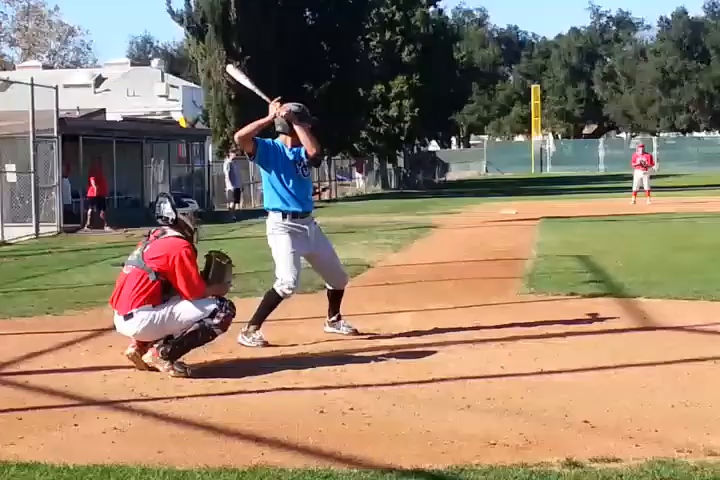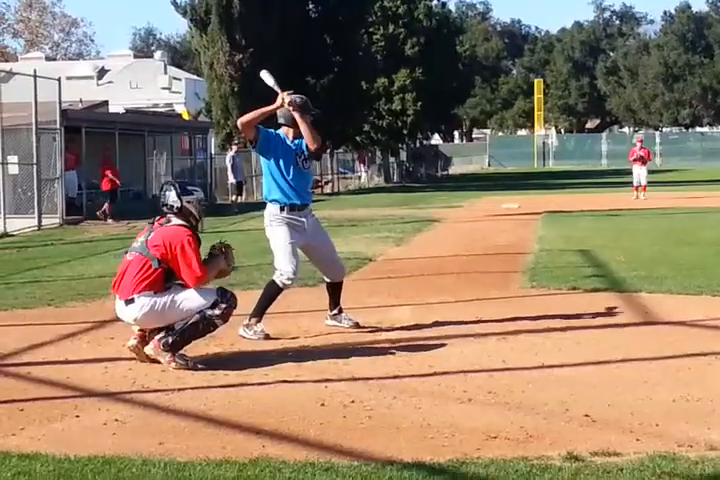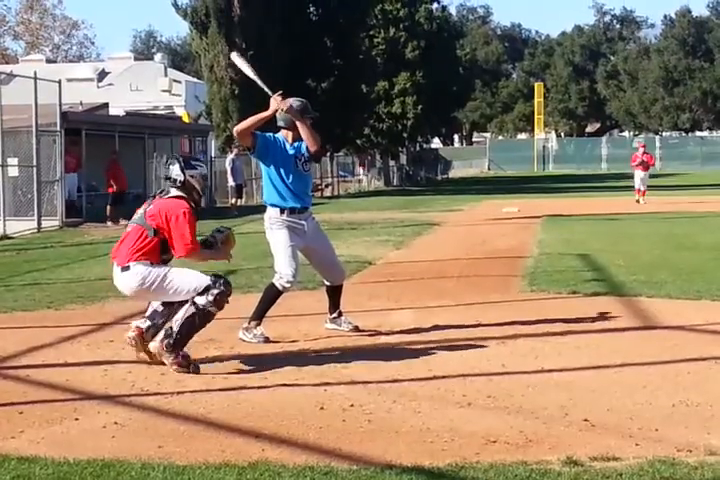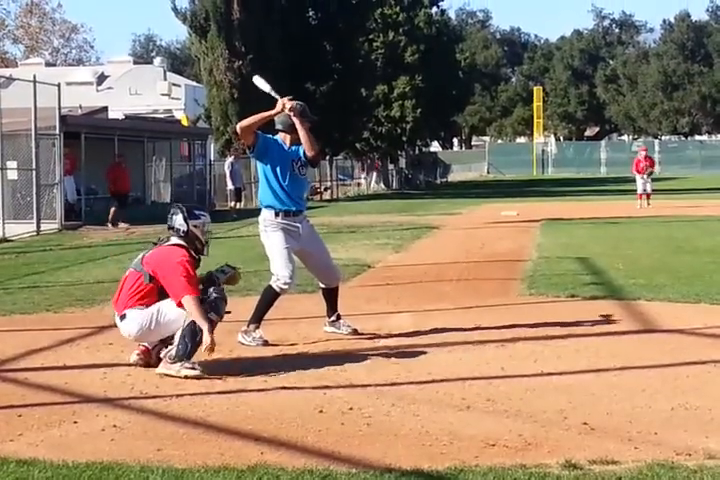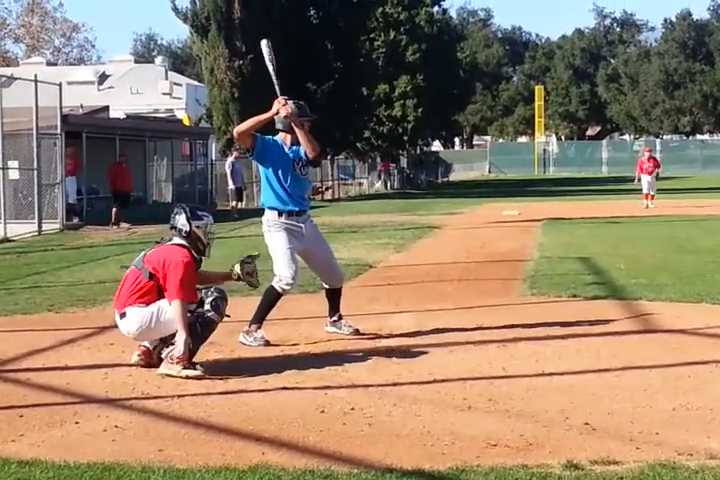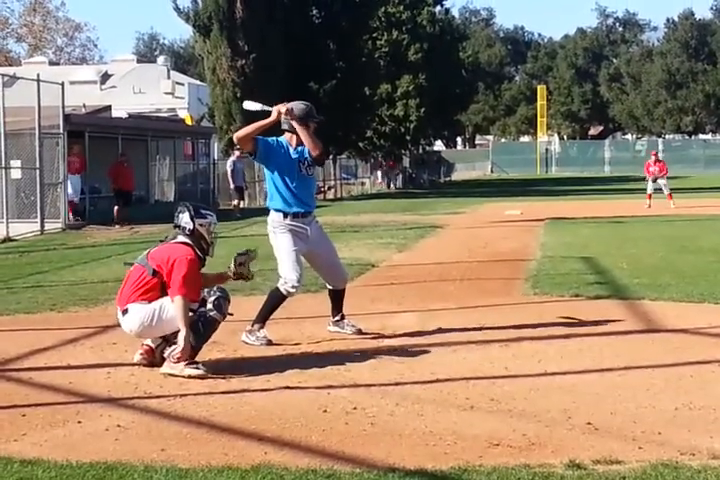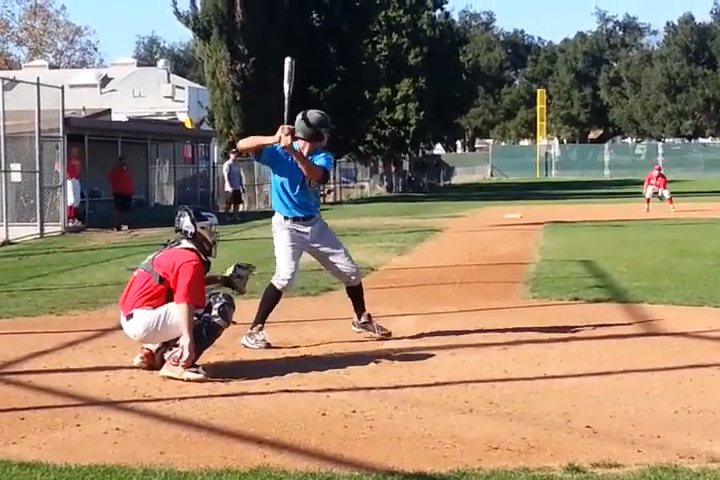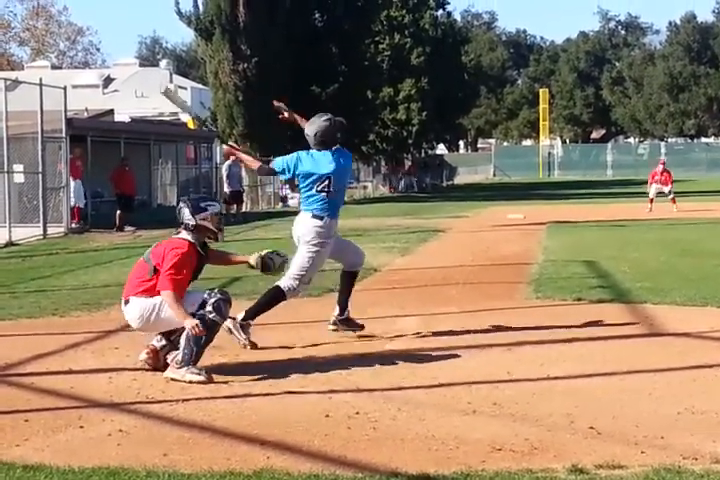
dt=0.5s
person 1, frame 1
left shoulder: (303, 152)
right shoulder: (268, 149)
left elbow: (315, 151)
right elbow: (239, 138)
left wrist: (293, 119)
right wrist: (269, 118)
left hip: (308, 224)
right hip: (282, 225)
left knee: (338, 276)
right knee: (287, 283)
left ankle: (334, 319)
right ankle: (250, 330)
person 1, frame 2
left shoulder: (303, 144)
right shoulder: (270, 139)
left elbow: (315, 145)
right elbow: (242, 123)
left wrist: (295, 111)
right wrist: (275, 106)
left hip: (306, 216)
right hip: (280, 217)
left knee: (335, 268)
right knee: (286, 273)
left ankle: (334, 313)
right ankle: (251, 323)
person 1, frame 3
left shoulder: (304, 147)
right shoulder: (268, 143)
left elbow: (316, 148)
right elbow: (238, 132)
left wrist: (294, 115)
right wrist: (270, 112)
left hip: (306, 219)
right hip: (280, 220)
left knee: (335, 271)
right knee: (286, 276)
left ankle: (334, 316)
right ankle: (251, 326)
person 1, frame 4
left shoulder: (300, 151)
right shoulder: (267, 145)
left elbow: (314, 153)
right elbow: (242, 128)
left wrist: (296, 117)
right wrist: (275, 111)
left hip: (300, 221)
right hip: (275, 222)
left knee: (330, 273)
right knee: (283, 278)
left ankle: (332, 319)
right ankle: (250, 329)
person 1, frame 5
left shoulder: (302, 149)
right shoulder: (267, 146)
left elbow: (315, 154)
right elbow: (239, 133)
left wrist: (294, 121)
right wrist: (271, 113)
left hip: (304, 221)
right hip: (278, 222)
left knee: (333, 274)
right knee: (286, 278)
left ankle: (334, 319)
right ankle: (252, 329)
person 1, frame 6
left shoulder: (308, 150)
right shoulder: (271, 147)
left elbow: (319, 152)
right elbow: (239, 138)
left wrist: (295, 120)
right wrist: (272, 119)
left hip: (310, 223)
right hip: (283, 224)
left knee: (338, 275)
right knee: (291, 280)
left ankle: (336, 319)
right ankle: (254, 328)
person 1, frame 7
left shoulder: (321, 156)
right shoulder: (277, 150)
left elbow: (316, 175)
right elbow: (241, 146)
left wrist: (296, 154)
right wrist: (274, 140)
left hip: (315, 224)
right hip: (288, 226)
left knee: (350, 271)
right knee: (285, 276)
left ankle: (362, 319)
right ankle: (254, 330)
person 1, frame 8
left shoulder: (300, 159)
right shoulder: (344, 159)
left elbow: (263, 169)
right elbow: (335, 145)
left wrist: (238, 153)
right wrist: (296, 118)
left hip: (307, 224)
right hip: (321, 229)
left knee: (355, 258)
right knee: (291, 282)
left ankle: (342, 316)
right ankle: (243, 321)
person 2, frame 1
left shoulder: (152, 239)
right shoulder: (180, 246)
right elbow: (196, 293)
left wrist: (208, 282)
right wrist: (220, 288)
left hip: (123, 318)
right hip: (142, 320)
left knee: (180, 300)
right knee: (223, 310)
left ankle: (142, 345)
right ankle: (163, 353)
person 2, frame 2
left shoulder: (156, 227)
right shoulder: (182, 234)
right elbow: (198, 279)
left wrist: (209, 266)
right wrist: (217, 264)
left hip: (125, 304)
right hip: (142, 306)
left knee: (182, 290)
right knee: (225, 300)
left ankle: (144, 336)
right ankle: (165, 345)
person 2, frame 3
left shoulder: (161, 201)
right shoulder: (181, 207)
right elbow: (189, 252)
left wrist: (207, 244)
right wrist: (217, 253)
left hip: (125, 271)
right hip: (139, 273)
left knee: (178, 288)
right knee: (218, 288)
left ankle: (143, 331)
right ankle: (168, 347)
person 2, frame 4
left shoulder: (167, 248)
right shoulder: (178, 256)
left elbow: (179, 284)
right elbow: (188, 297)
left wrist: (208, 279)
right wrist: (207, 329)
left hip: (129, 316)
right hip: (138, 321)
right knee: (214, 298)
left ankle: (149, 351)
right ankle: (175, 361)
person 2, frame 5
left shoulder: (169, 248)
right shoulder: (181, 257)
left elbow: (195, 277)
right elbow: (178, 299)
left wrist: (233, 275)
right wrist: (184, 337)
left hip: (128, 316)
right hip: (138, 319)
left knee: (195, 298)
right knee: (214, 299)
left ankle: (151, 350)
right ankle: (175, 361)
person 2, frame 6
left shoulder: (171, 247)
right shoulder: (185, 255)
left elbow: (196, 281)
right elbow: (180, 296)
left wrist: (231, 274)
right wrist: (184, 333)
left hip: (130, 313)
right hip: (140, 316)
right knee: (217, 298)
left ankle: (153, 349)
right ankle: (177, 360)
person 2, frame 7
left shoulder: (174, 251)
right shoulder: (190, 259)
right elbow: (183, 302)
left wrist: (221, 280)
right wrist: (188, 340)
left hip: (132, 318)
right hip: (144, 322)
right knee: (222, 304)
left ankle: (154, 352)
right ankle: (177, 363)
person 2, frame 8
left shoulder: (190, 241)
right shoulder: (183, 248)
left elbow: (212, 256)
right elbow: (167, 290)
left wrist: (247, 259)
right wrist: (187, 319)
left hip: (142, 304)
right hip: (141, 306)
left knee: (202, 311)
right knee: (218, 302)
left ankle: (158, 350)
right ankle: (181, 365)
